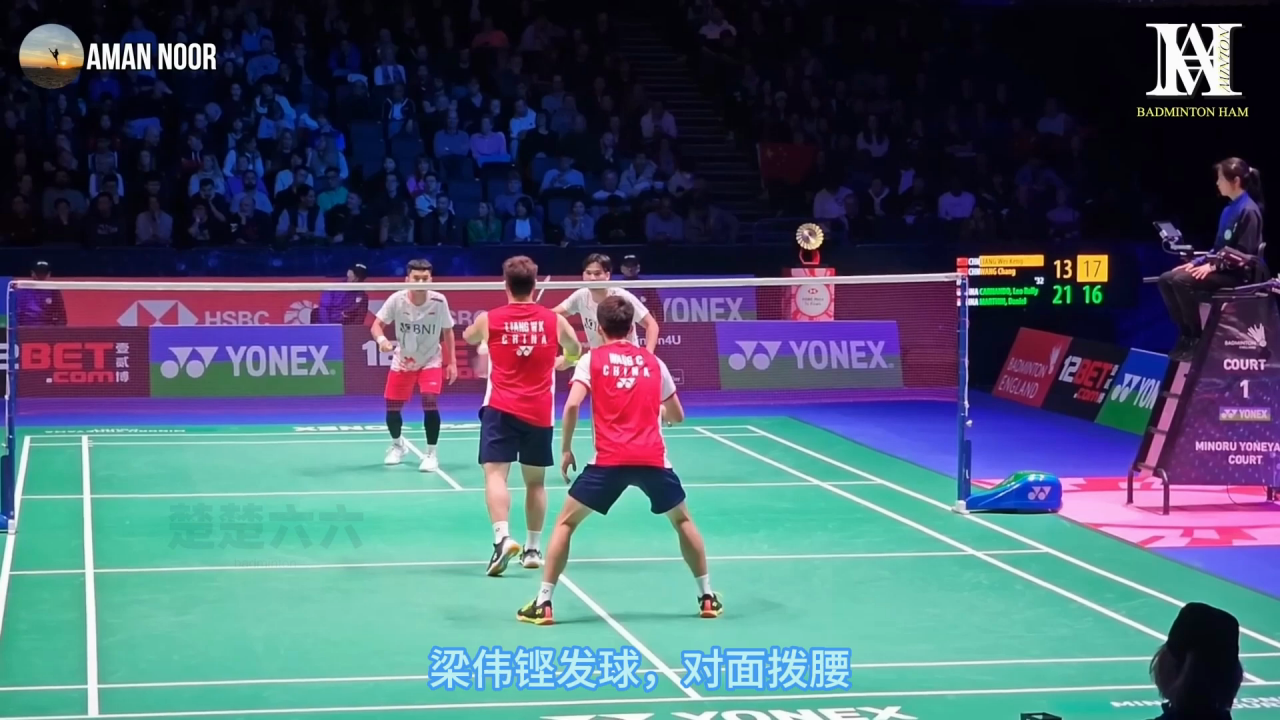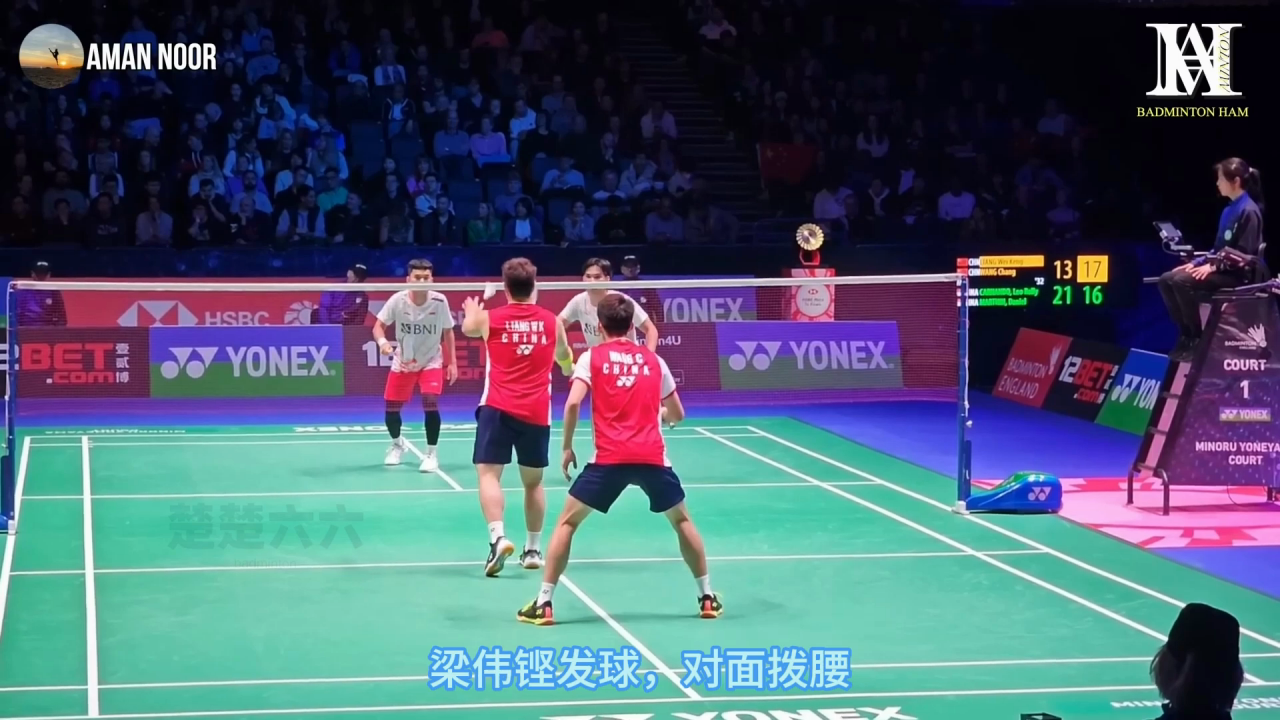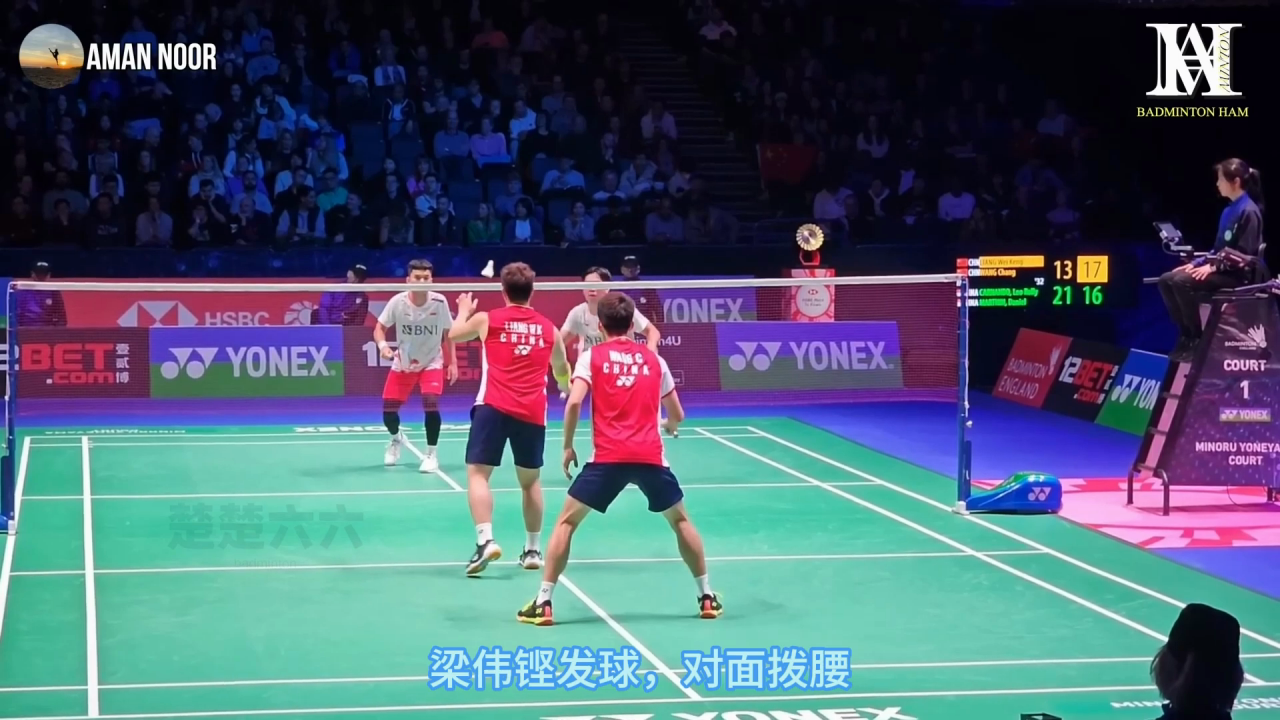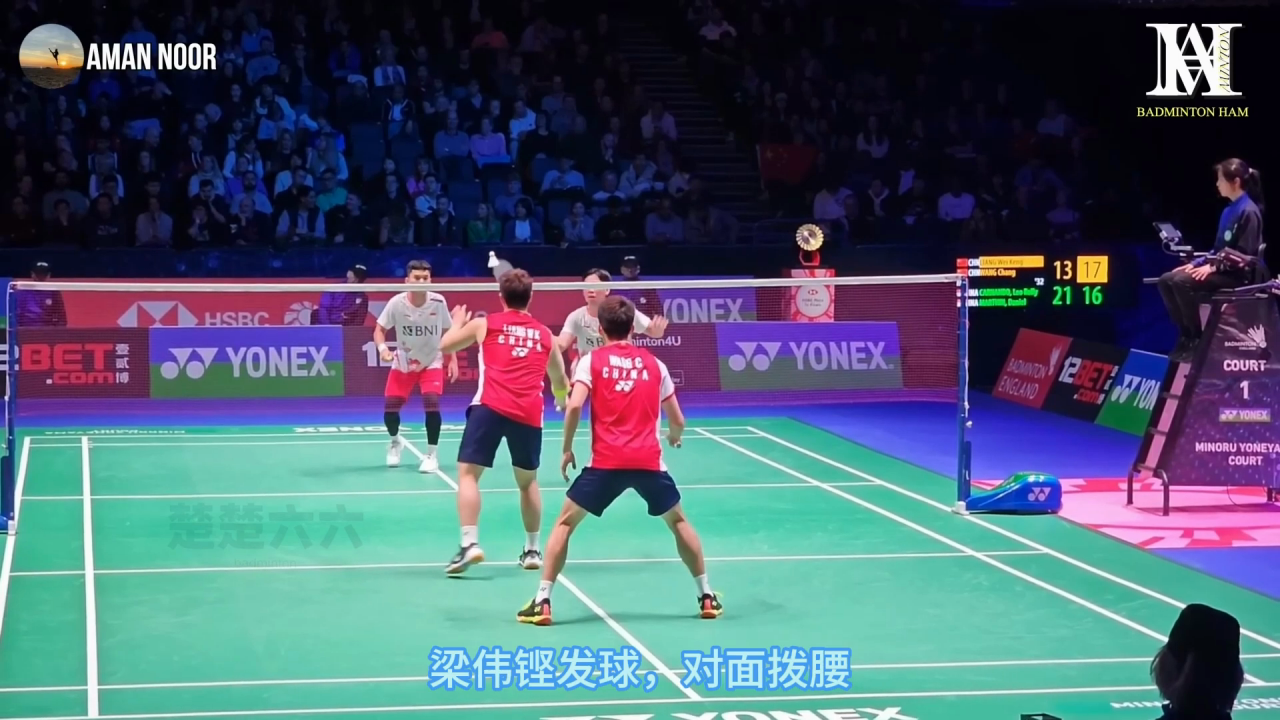
dt=0.3s
person 1, frame 1
left shoulder: (592, 359)
right shoulder: (653, 362)
left elbow: (572, 405)
right elbow: (677, 416)
left wrist: (566, 449)
left hip: (610, 460)
right hip: (653, 459)
left knee: (566, 522)
right knee: (682, 520)
left ankle: (543, 602)
right ankle: (707, 596)
person 1, frame 2
left shoulder: (592, 357)
right shoulder: (653, 360)
left elbow: (573, 404)
right elbow: (678, 415)
left wrist: (567, 447)
left hip: (609, 458)
right hip: (652, 457)
left knee: (567, 521)
right knee: (682, 520)
left ankle: (544, 603)
right ankle: (708, 597)
person 1, frame 3
left shoulder: (592, 356)
right shoulder: (653, 359)
left elbow: (575, 402)
right elbow: (678, 415)
left wrist: (568, 446)
right wrist: (669, 426)
left hip: (608, 458)
right hip: (651, 457)
left knee: (567, 521)
right knee: (680, 520)
left ankle: (543, 603)
right ankle: (707, 597)
person 1, frame 4
left shoulder: (592, 360)
right shoulder: (654, 364)
left elbow: (574, 406)
right elbow: (677, 420)
left wrist: (567, 449)
right wrist: (674, 437)
left hip: (606, 462)
right hip: (649, 462)
left knee: (565, 524)
right knee: (678, 522)
left ankle: (542, 601)
right ankle: (707, 596)
person 2, frame 1
left shoulder: (488, 319)
right shoulder: (554, 320)
left elbow: (469, 338)
right elbow: (575, 351)
left wrist: (481, 339)
right wrist: (563, 360)
left hip: (501, 409)
right hip: (540, 412)
left knee: (495, 473)
right knee: (535, 481)
left ankle: (503, 538)
right ankle: (533, 549)
person 2, frame 2
left shoulder: (488, 318)
right shoulder: (552, 322)
left elbow: (467, 328)
right elbow: (565, 358)
left wrist: (472, 311)
right wrist: (567, 367)
left hip: (498, 408)
right hip: (537, 411)
left knee: (488, 474)
right knee: (533, 481)
left ankle: (498, 537)
right ankle: (533, 549)
person 2, frame 3
left shoulder: (487, 320)
right shoulder: (549, 328)
left elbow: (453, 335)
right elbow: (562, 371)
left wrist: (463, 310)
right wrist: (565, 385)
left hip: (494, 407)
right hip: (533, 412)
left knee: (477, 473)
right knee: (530, 481)
left ankle: (486, 541)
right ankle: (533, 550)
person 2, frame 4
left shoulder: (484, 324)
right shoulder: (546, 335)
left elbow: (446, 346)
right elbow: (560, 383)
left wrist: (457, 322)
right wrist: (563, 400)
left hip: (491, 408)
right hip: (529, 414)
left knee: (468, 474)
right knee: (528, 481)
left ankle: (469, 544)
right ankle: (532, 550)
person 3, frame 1
left shoulder: (439, 301)
right shoulder: (396, 300)
left elbow: (448, 332)
right elbow: (376, 325)
left wrist: (452, 362)
right wrist: (382, 340)
left hip: (431, 361)
right hip: (402, 361)
left knee: (430, 402)
right knee: (392, 407)
left ankle: (431, 453)
right ankle: (397, 444)
person 3, frame 2
left shoulder: (440, 301)
right shoulder: (397, 300)
left elbow: (447, 332)
right elbow: (378, 326)
left wrist: (452, 362)
right wrist: (383, 342)
left hip: (431, 362)
right hip: (402, 362)
left knee: (430, 402)
right knee: (391, 408)
left ankle: (431, 454)
right ankle: (397, 444)
person 3, frame 3
left shoulder: (440, 302)
right shoulder: (397, 302)
left elbow: (448, 333)
right elbow: (379, 328)
left wrist: (452, 362)
right wrist: (383, 345)
left hip: (432, 363)
right hip: (403, 364)
left knee: (431, 403)
right knee: (389, 408)
left ankle: (431, 454)
right ankle: (396, 439)
person 3, frame 4
left shoulder: (438, 302)
right shoulder: (396, 303)
left elbow: (447, 331)
right elbow: (379, 330)
left wrist: (452, 359)
right wrist: (382, 348)
left hip: (432, 362)
right hip: (403, 363)
left knee: (432, 403)
right knee: (391, 407)
left ankle: (431, 454)
right ankle: (395, 441)
person 4, frame 1
left shoulder: (1248, 211)
right shoulder: (1229, 210)
left elbow: (1244, 253)
left wrist: (1212, 266)
right wrist: (1197, 262)
left hip: (1238, 273)
right hip: (1221, 268)
left knee: (1183, 281)
right knee: (1166, 279)
left ankle: (1197, 339)
right ankle: (1186, 334)
person 4, frame 2
left shoulder: (1248, 211)
right shoulder: (1229, 210)
left elbow: (1243, 254)
left wrist: (1212, 266)
right wrist: (1197, 263)
left hip: (1238, 274)
right hip: (1221, 269)
left knee: (1183, 281)
right knee: (1166, 280)
left ankle: (1197, 339)
right ankle: (1186, 335)
person 4, frame 3
left shoulder: (1248, 212)
right shoulder: (1229, 210)
left elbow: (1244, 254)
left wrist: (1213, 267)
right wrist: (1196, 263)
left hip: (1238, 274)
right hip: (1220, 269)
left knee: (1182, 282)
right knee: (1166, 280)
left ankle: (1197, 339)
right ankle: (1186, 335)
person 4, frame 4
left shoulder: (1248, 212)
right shoulder: (1229, 211)
left elbow: (1244, 254)
left wrist: (1213, 267)
right wrist: (1196, 263)
left hip: (1237, 274)
right hip: (1220, 268)
left knee: (1182, 282)
right knee: (1166, 280)
left ankle: (1197, 339)
right ankle: (1186, 335)
